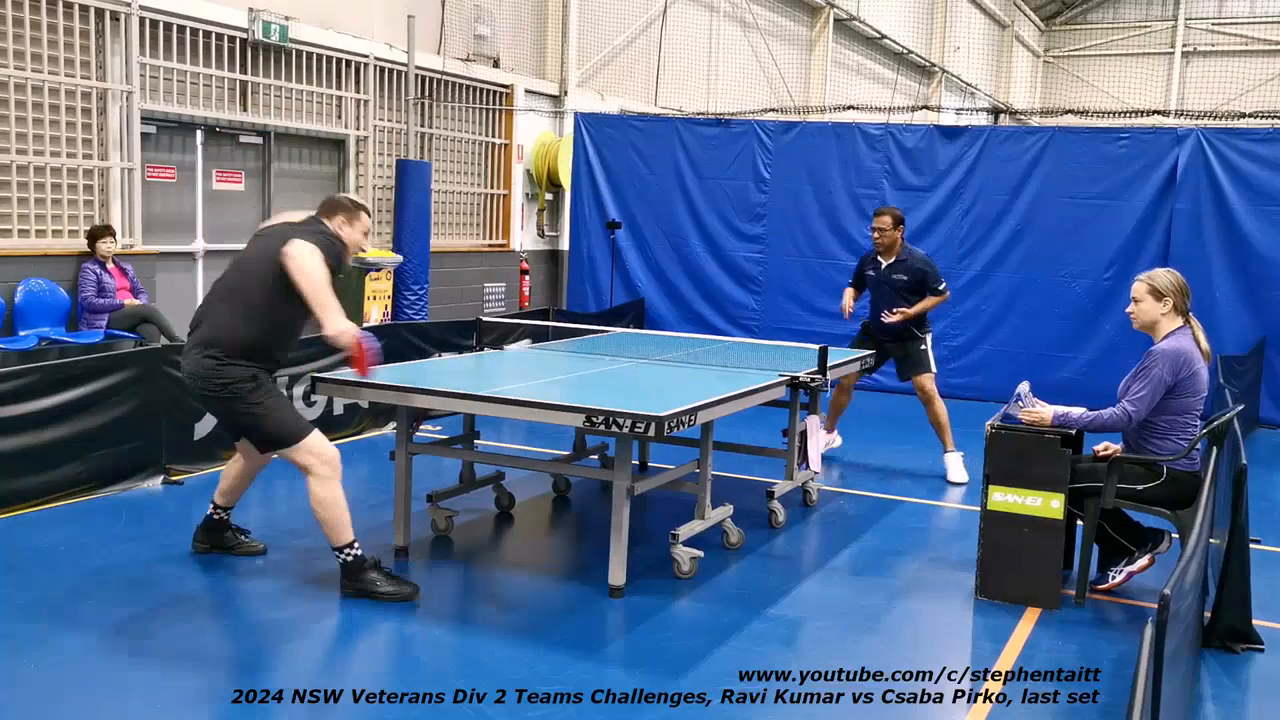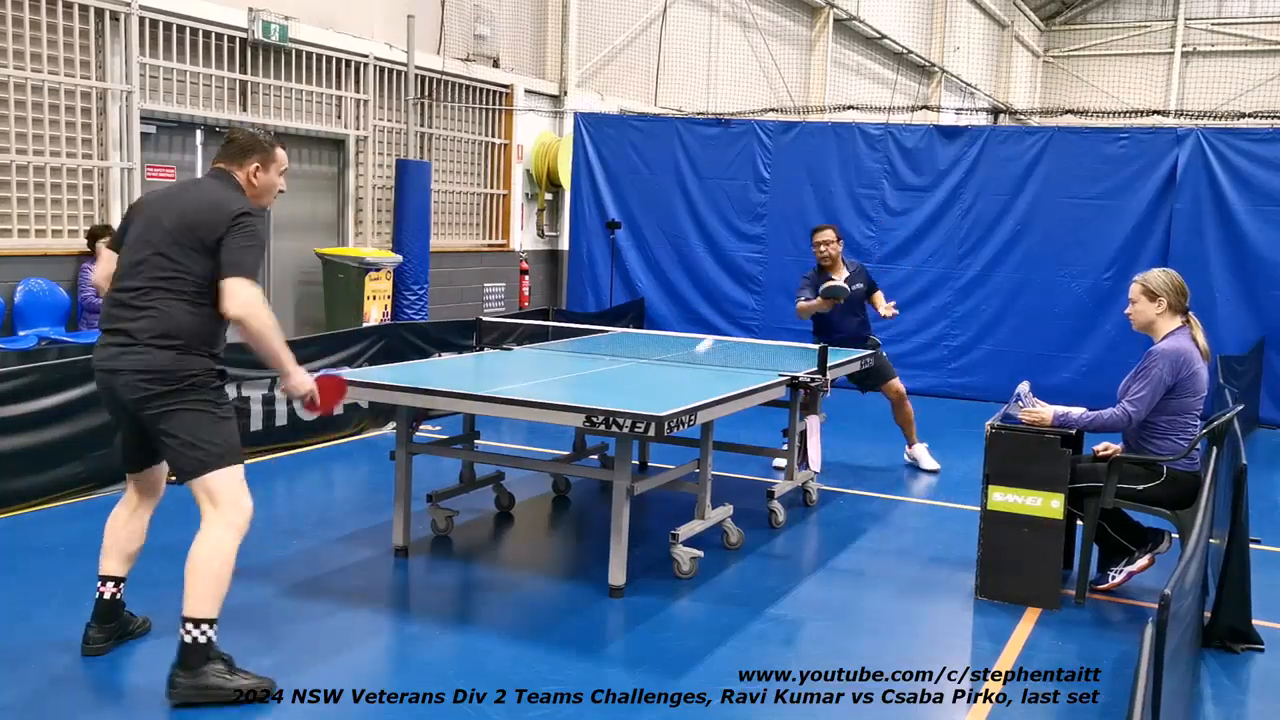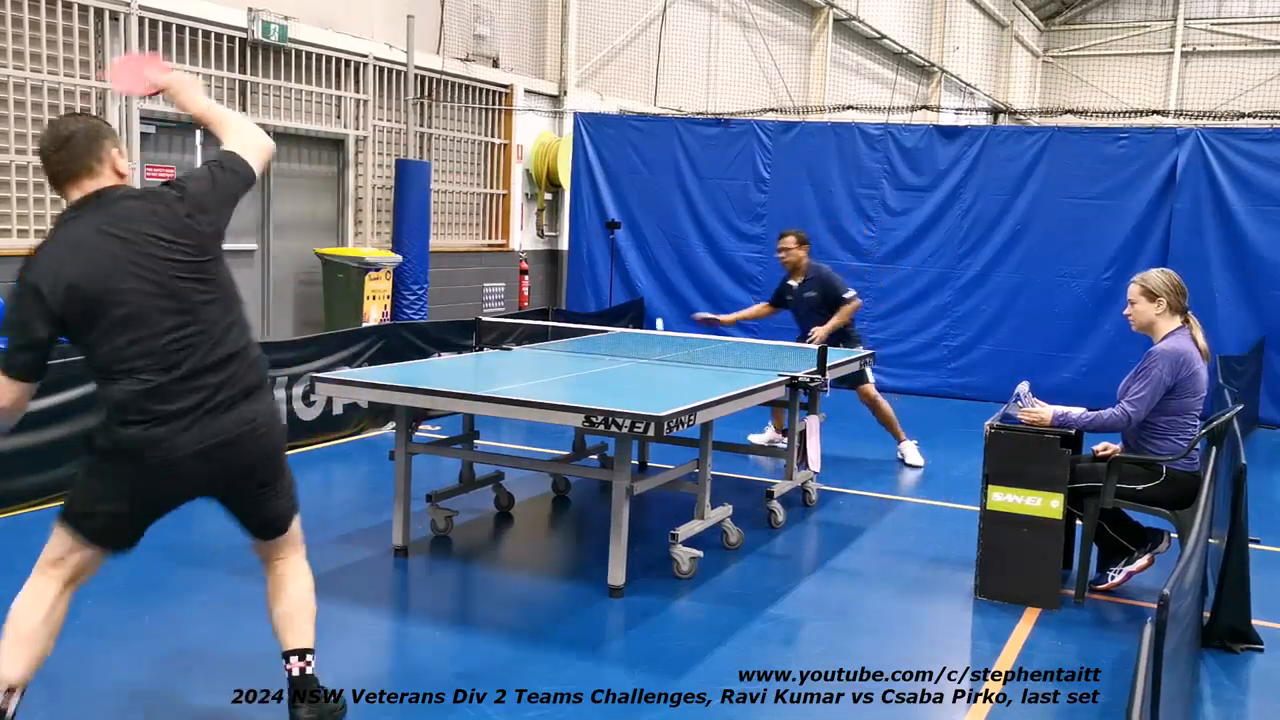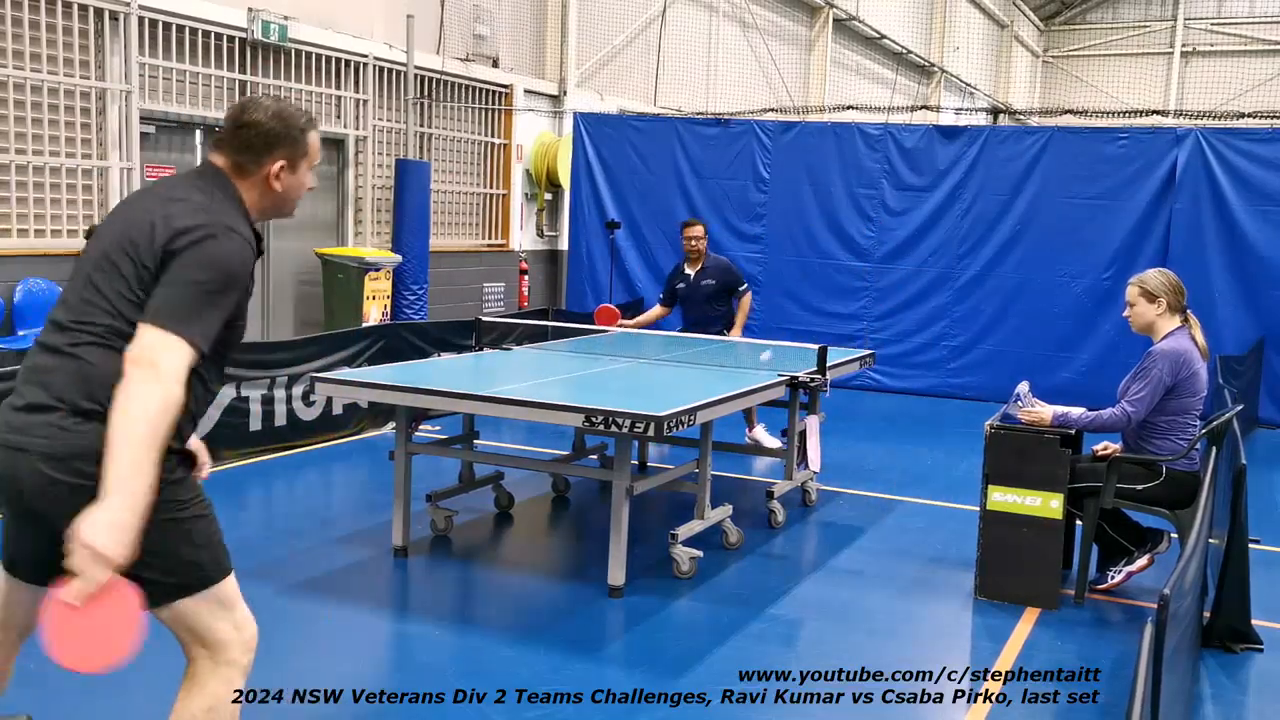
dt=0.7s
person 1, frame 1
left shoulder: (281, 233)
right shoulder: (326, 243)
left elbow: (267, 228)
right elbow: (299, 254)
left wrist: (311, 212)
right wrist: (333, 317)
left hip: (208, 361)
right hip: (230, 372)
left knee: (257, 448)
right knee: (322, 460)
left ankle: (214, 527)
right ankle: (356, 570)
person 1, frame 2
left shoulder: (156, 200)
right shoulder: (239, 218)
left elbow: (107, 276)
right elbow: (241, 304)
right wrist: (291, 372)
left hip: (118, 364)
right hip: (171, 373)
left knee: (144, 488)
right knee: (228, 508)
left ankle: (106, 615)
right ankle: (195, 661)
person 1, frame 3
right shoulder: (184, 207)
right elbow: (257, 144)
right wrist: (190, 95)
left hip: (142, 449)
right hip: (244, 428)
left knee: (54, 573)
right knee: (285, 554)
person 1, frame 4
left shoulder: (169, 198)
right shoulder: (222, 242)
right elbow: (154, 369)
left wrist: (173, 436)
right wrist: (119, 507)
right hip: (99, 456)
right knee: (227, 640)
person 2, frame 1
left shoulder: (1168, 353)
right shoulder: (1177, 345)
left elbow: (1127, 415)
left wrist: (1058, 417)
right wrist: (1124, 446)
left hip: (1167, 476)
right hip: (1161, 464)
left knee: (1067, 480)
left ankle: (1142, 543)
right ankle: (1119, 557)
person 2, frame 2
left shoulder: (1168, 353)
right shoulder: (1177, 345)
left elbow: (1127, 416)
left wrist: (1058, 417)
right wrist: (1124, 446)
left hip: (1167, 476)
right hip: (1162, 463)
left knee: (1066, 480)
left ankle: (1142, 543)
right ankle: (1119, 557)
person 2, frame 3
left shoulder: (1167, 354)
right shoulder: (1176, 345)
left elbow: (1126, 416)
left wrist: (1057, 417)
right wrist: (1123, 447)
left hip: (1166, 476)
right hip: (1161, 464)
left knee: (1064, 480)
left ankle: (1141, 543)
right ankle: (1119, 556)
person 2, frame 4
left shoulder: (1167, 353)
right shoulder: (1177, 345)
left elbow: (1127, 415)
left wrist: (1058, 418)
right wrist: (1123, 445)
left hip: (1167, 476)
right hip: (1162, 465)
left knee: (1065, 480)
left ankle: (1141, 543)
right ankle: (1119, 556)
person 3, frame 1
left shoulder: (918, 261)
right shoulder: (868, 259)
left elbow: (942, 294)
right elbow: (854, 286)
left wrist: (910, 312)
right wrist: (848, 298)
left hip: (912, 335)
right hip: (874, 332)
left knee: (927, 390)
right knee: (845, 380)
left ankle: (951, 455)
right ankle: (828, 433)
person 3, frame 2
left shoulder: (859, 272)
right shoulder: (811, 280)
left elbow: (873, 291)
right elbow: (801, 309)
left wrist: (882, 307)
right wrist: (816, 305)
left hip: (864, 346)
right hip: (828, 349)
left knee: (898, 393)
left ankle: (914, 448)
person 3, frame 3
left shoulder: (823, 276)
right shoulder: (786, 284)
left elbow: (853, 303)
right elbow: (768, 307)
left wrist: (827, 329)
right wrist: (728, 318)
left hip: (842, 344)
right hip: (808, 344)
left knee: (868, 393)
left ankle: (905, 444)
right ankle: (776, 432)
person 3, frame 4
left shoulder: (722, 266)
right shoulder: (676, 274)
left elbow: (745, 296)
right elbow: (664, 306)
left wrist: (736, 330)
right wrist: (633, 323)
left hip: (721, 337)
right hip: (690, 336)
left ankle: (754, 430)
